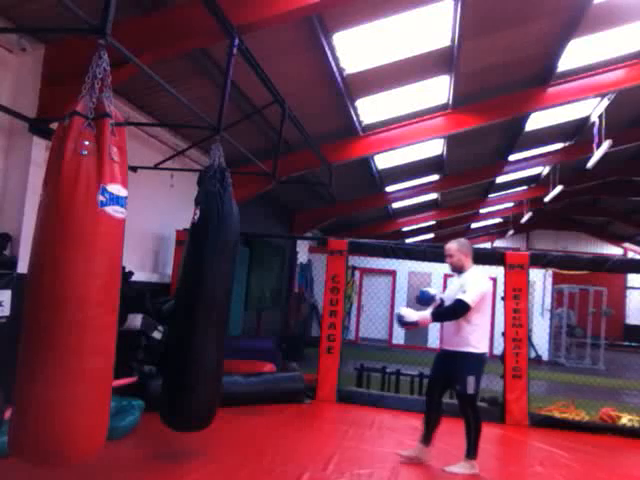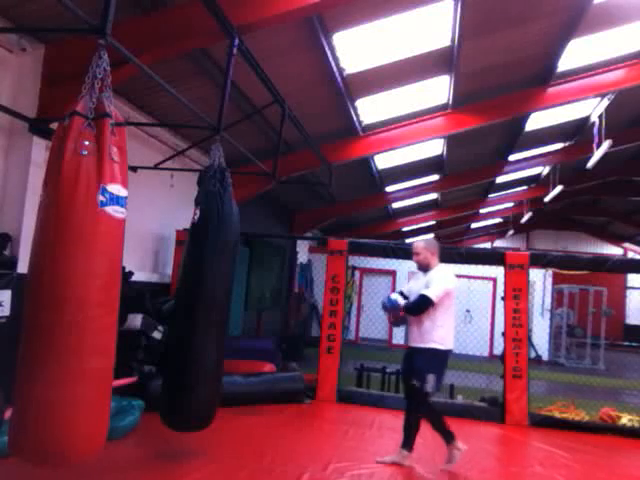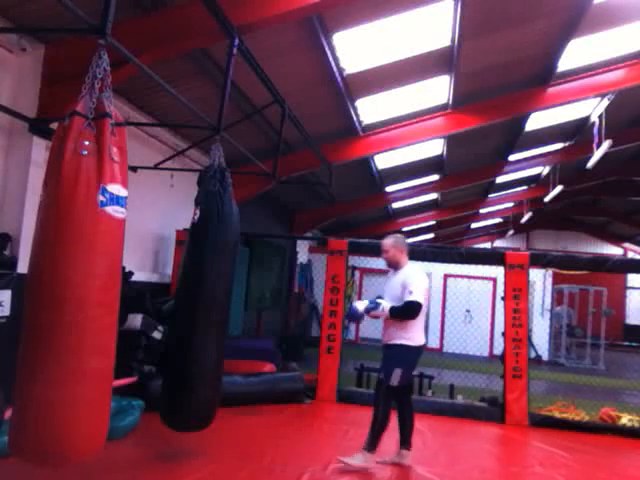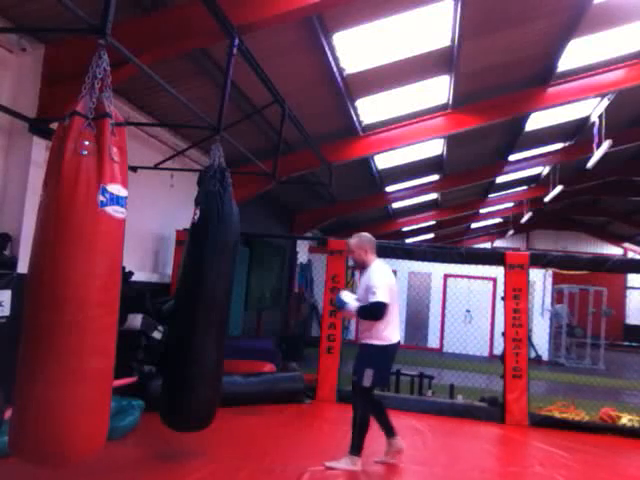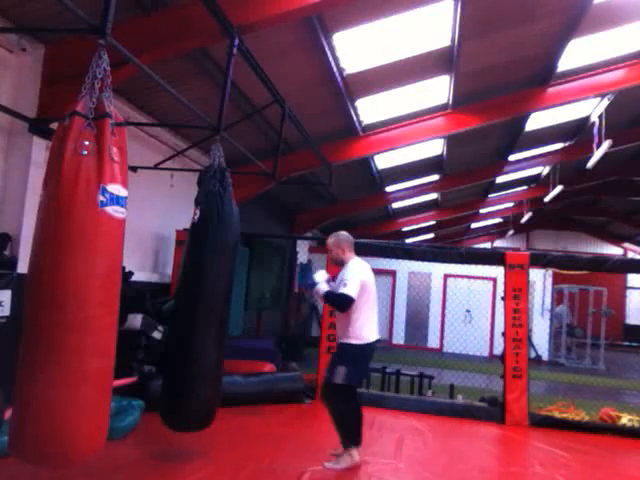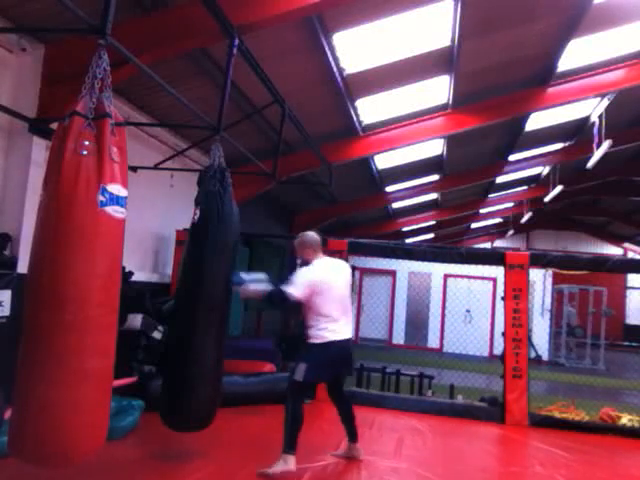
dt=0.3s
person 1, frame 1
left shoulder: (476, 279)
right shoulder: (457, 280)
left elbow: (457, 310)
right elbow: (443, 305)
left wrist: (426, 317)
right wrist: (419, 314)
left hip: (469, 353)
right hip: (449, 350)
left knee: (467, 405)
right knee: (433, 395)
left ankle: (471, 461)
right ankle: (423, 447)
person 1, frame 2
left shoulder: (443, 277)
right shoulder: (420, 277)
left elbow: (420, 306)
right elbow: (401, 299)
left wrist: (400, 309)
right wrist: (397, 307)
left hip: (433, 349)
right hip: (416, 347)
left knee: (421, 401)
right knee: (413, 399)
left ankle: (453, 443)
right ankle: (404, 452)
person 1, frame 3
left shoulder: (414, 275)
right shoulder: (393, 274)
left elbow: (412, 310)
right elbow: (389, 304)
left wrist: (383, 311)
right wrist: (373, 307)
left hip: (405, 346)
right hip: (395, 344)
left knee: (383, 396)
right knee: (401, 397)
left ankle: (367, 455)
right ankle: (404, 452)
person 1, frame 4
left shoulder: (379, 274)
right shoulder: (371, 272)
left elbow: (377, 311)
left wrist: (351, 307)
right wrist: (352, 303)
left hip: (378, 345)
right hip: (375, 343)
left knee: (360, 397)
right knee: (367, 395)
left ankle: (354, 458)
right ankle: (393, 442)
person 1, frame 5
left shoulder: (353, 271)
right shoulder: (359, 267)
left elbow: (343, 304)
left wrist: (321, 288)
right wrist: (329, 284)
left hip: (354, 343)
right hip: (364, 341)
left knee: (331, 393)
right knee: (348, 393)
left ankle: (351, 451)
right ankle: (353, 447)
person 1, frame 6
left shoulder: (310, 273)
right shoulder: (343, 267)
left elbow: (281, 298)
left wrist: (252, 290)
left hip: (321, 344)
right hip: (343, 340)
left knee: (294, 395)
right knee: (337, 392)
left ankle: (288, 458)
right ankle: (353, 446)
